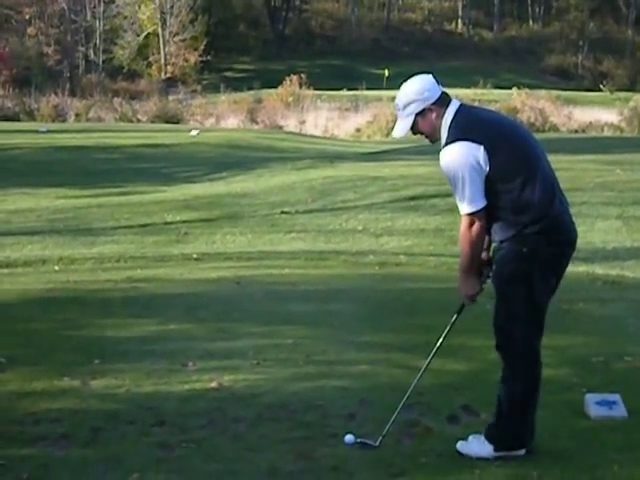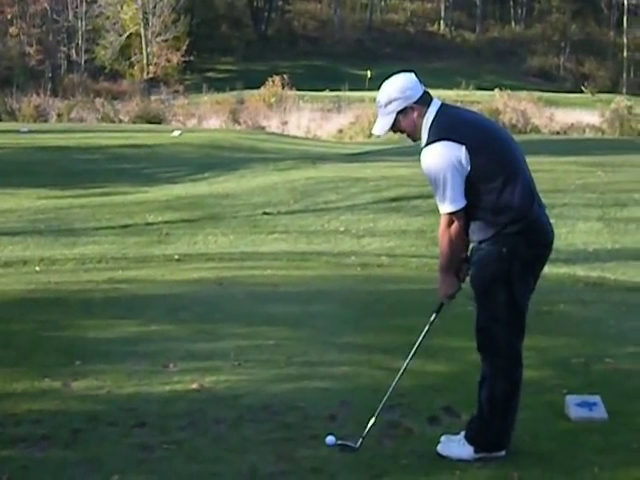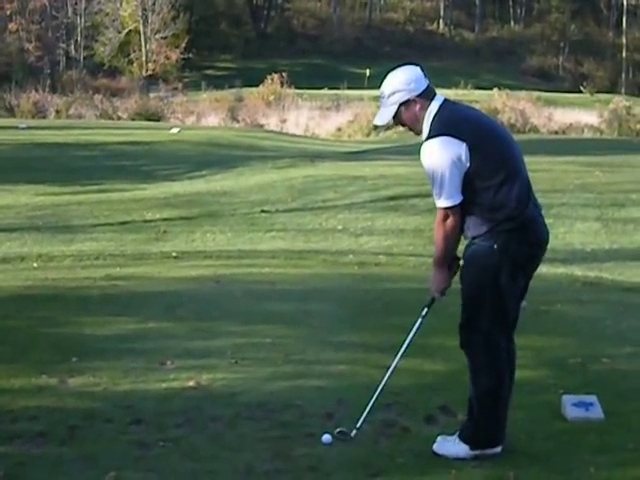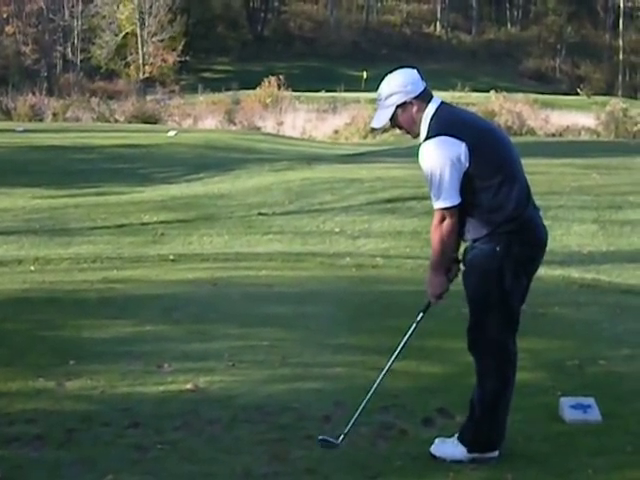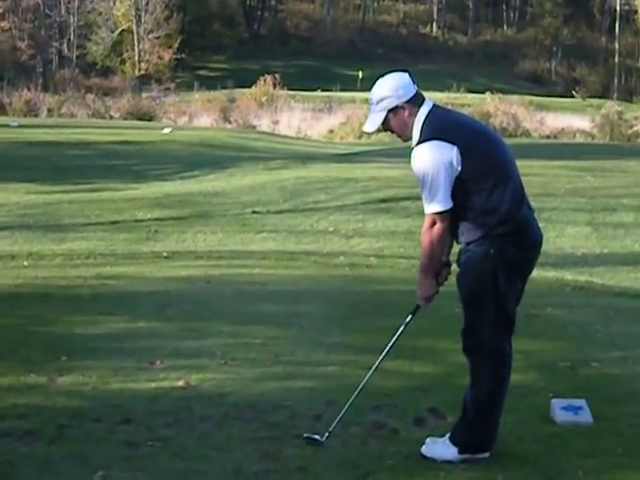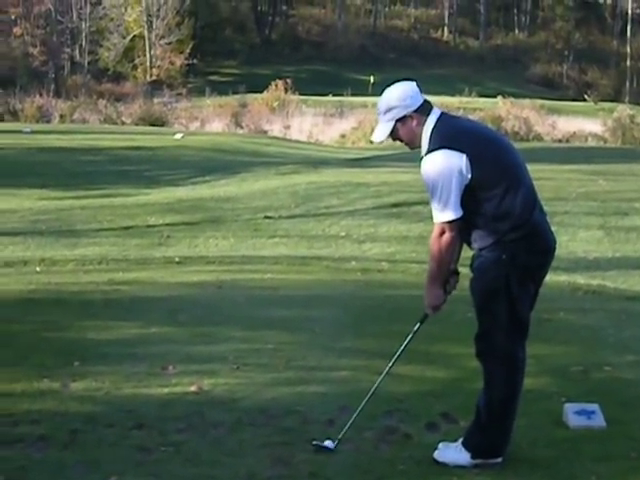
dt=0.3s
person 1, frame 1
left shoulder: (457, 149)
right shoulder: (480, 120)
left elbow: (473, 221)
left wrist: (468, 274)
right wrist: (487, 251)
left hip: (532, 241)
right hip: (551, 231)
left knee: (515, 339)
right knee: (518, 336)
left ankle: (508, 437)
right ankle: (513, 427)
person 1, frame 2
left shoulder: (438, 148)
right shoulder: (460, 121)
left elbow: (453, 221)
left wrist: (447, 273)
right wrist: (463, 256)
left hip: (510, 243)
right hip: (525, 233)
left knee: (498, 342)
right knee: (495, 338)
left ankle: (489, 440)
right ankle: (487, 428)
person 1, frame 3
left shoulder: (439, 143)
right shoulder: (461, 117)
left elbow: (448, 216)
left wrist: (440, 267)
right wrist: (452, 257)
left hip: (503, 241)
right hip: (518, 233)
left knee: (480, 337)
right knee: (494, 336)
left ankle: (482, 437)
right ankle: (485, 428)
person 1, frame 4
left shoulder: (437, 143)
right shoulder: (456, 122)
left elbow: (446, 218)
left wrist: (437, 271)
right wrist: (452, 259)
left hip: (503, 244)
right hip: (516, 235)
left knee: (489, 341)
right knee: (492, 339)
left ankle: (481, 441)
right ankle: (484, 431)
person 1, frame 5
left shoulder: (430, 147)
right shoulder: (449, 123)
left elbow: (436, 222)
left wrist: (425, 275)
right wrist: (442, 260)
left hip: (497, 245)
right hip: (510, 238)
left knee: (485, 343)
right knee: (488, 342)
left ankle: (472, 441)
right ankle: (475, 431)
person 1, frame 6
left shoulder: (439, 156)
right shoulder: (458, 130)
left elbow: (446, 231)
left wrist: (433, 283)
right wrist: (450, 268)
left hip: (511, 250)
right hip: (525, 242)
left knee: (498, 348)
right knee: (502, 346)
left ankle: (485, 446)
right ankle: (488, 436)
